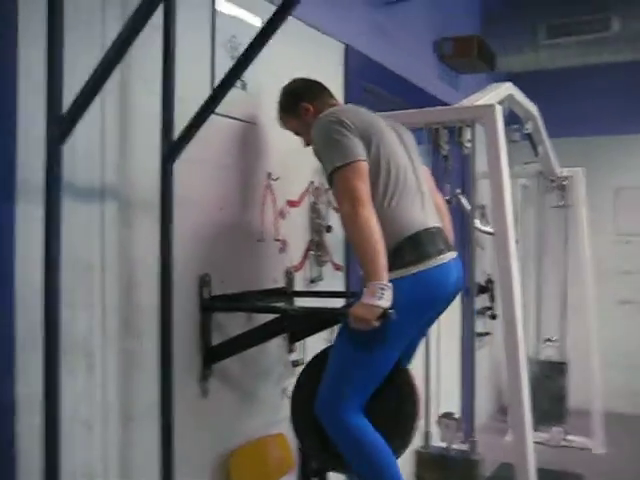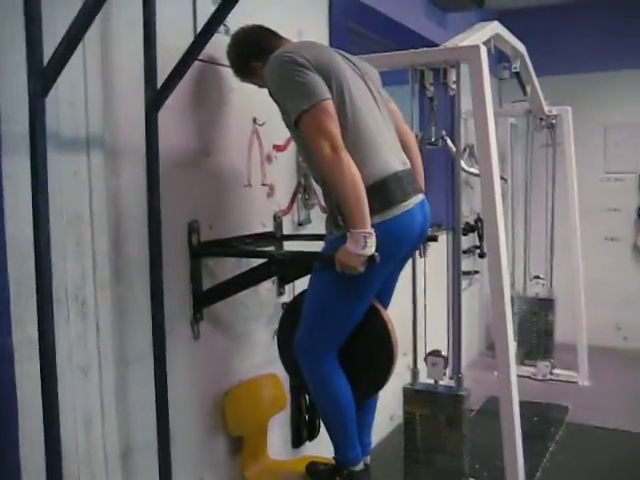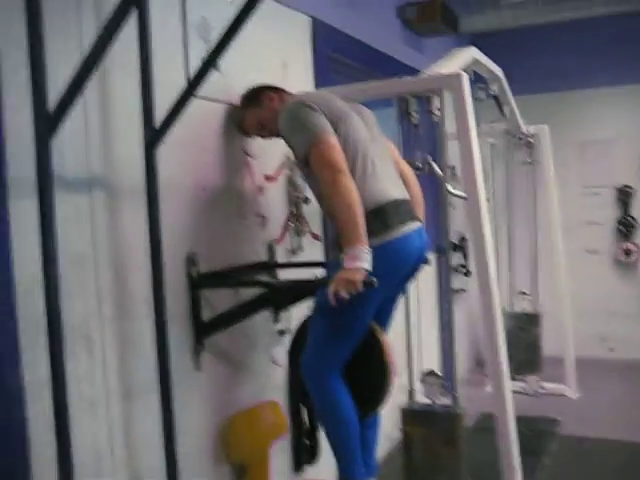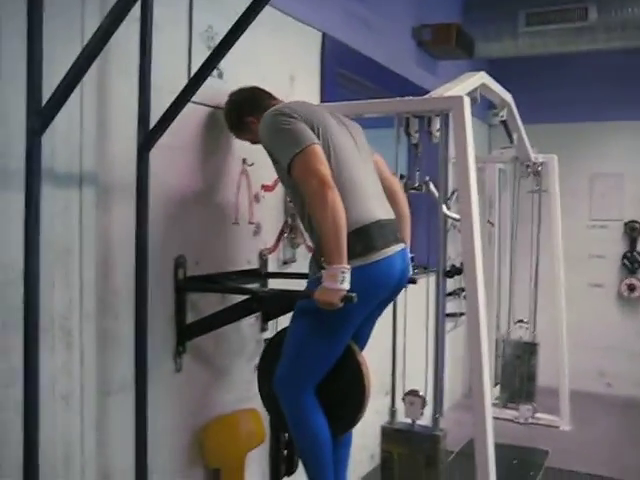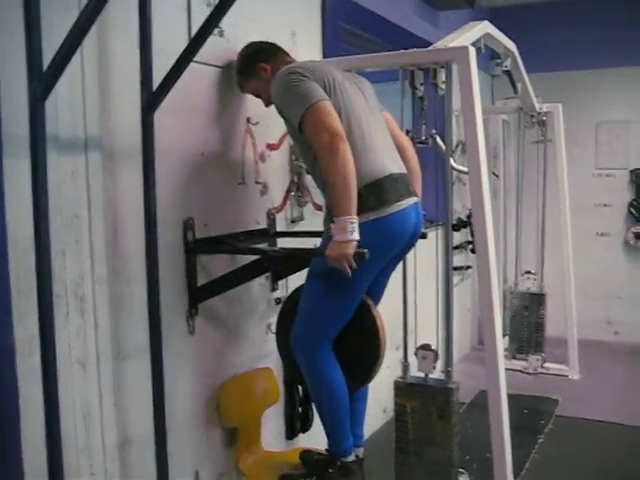
dt=1s
person 1, frame 1
left shoulder: (332, 122)
right shoulder: (384, 126)
left elbow: (357, 207)
right elbow: (436, 202)
left wrist: (375, 292)
left hip: (411, 272)
right hip: (443, 265)
left knee: (335, 407)
right knee: (366, 396)
person 1, frame 2
left shoulder: (286, 64)
right shoulder: (347, 62)
left elbow: (331, 150)
right elbow: (405, 135)
left wrist: (359, 236)
left hip: (378, 220)
right hip: (411, 208)
left knee: (314, 349)
person 1, frame 3
left shoulder: (296, 109)
right shoulder: (350, 110)
left elbow: (337, 174)
right elbow: (406, 173)
left wrist: (355, 258)
left hip: (378, 242)
right hip: (408, 235)
left knee: (320, 368)
person 1, frame 4
left shoulder: (277, 119)
right shoulder: (338, 121)
left elbow: (322, 189)
right elbow: (393, 186)
left wrist: (335, 275)
left hip: (360, 264)
right hip: (391, 257)
left knee: (293, 385)
right knee: (330, 379)
person 1, frame 5
left shoulder: (290, 78)
right shoulder: (347, 79)
left elbow: (334, 142)
right elbow: (404, 145)
left wrist: (345, 228)
left hip: (372, 218)
right hip: (404, 211)
left knee: (310, 341)
right knee: (348, 334)
